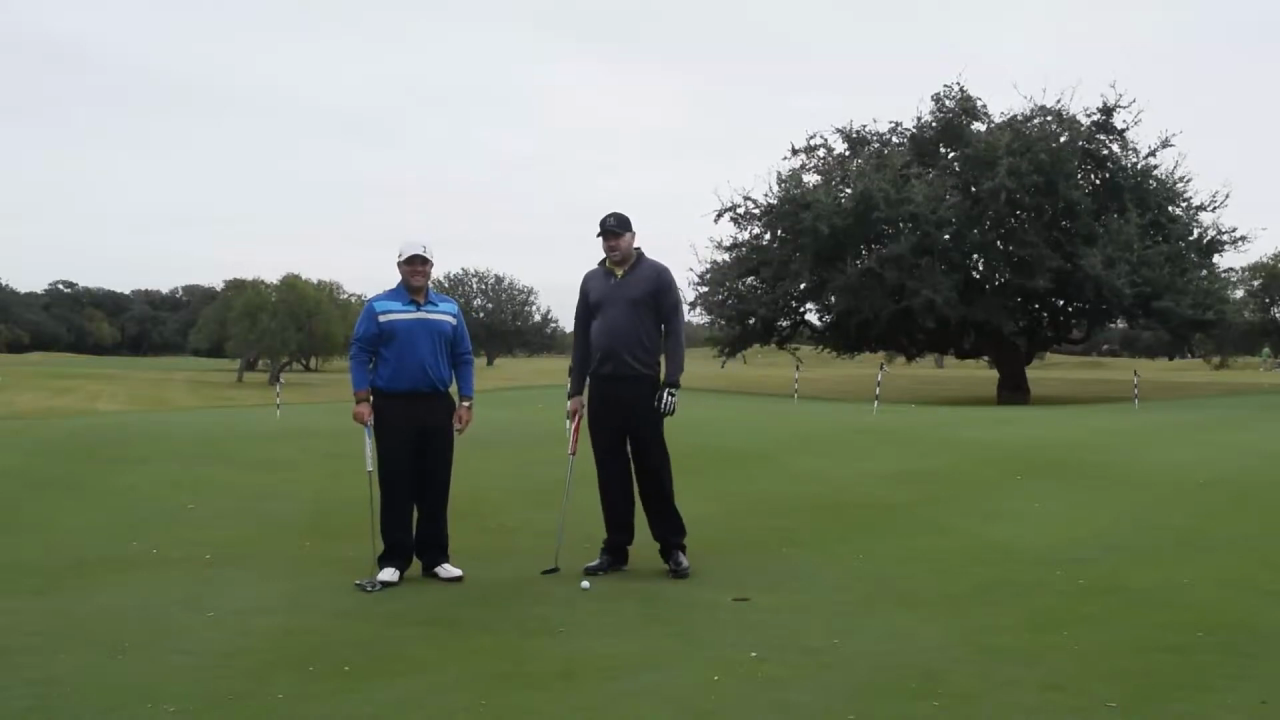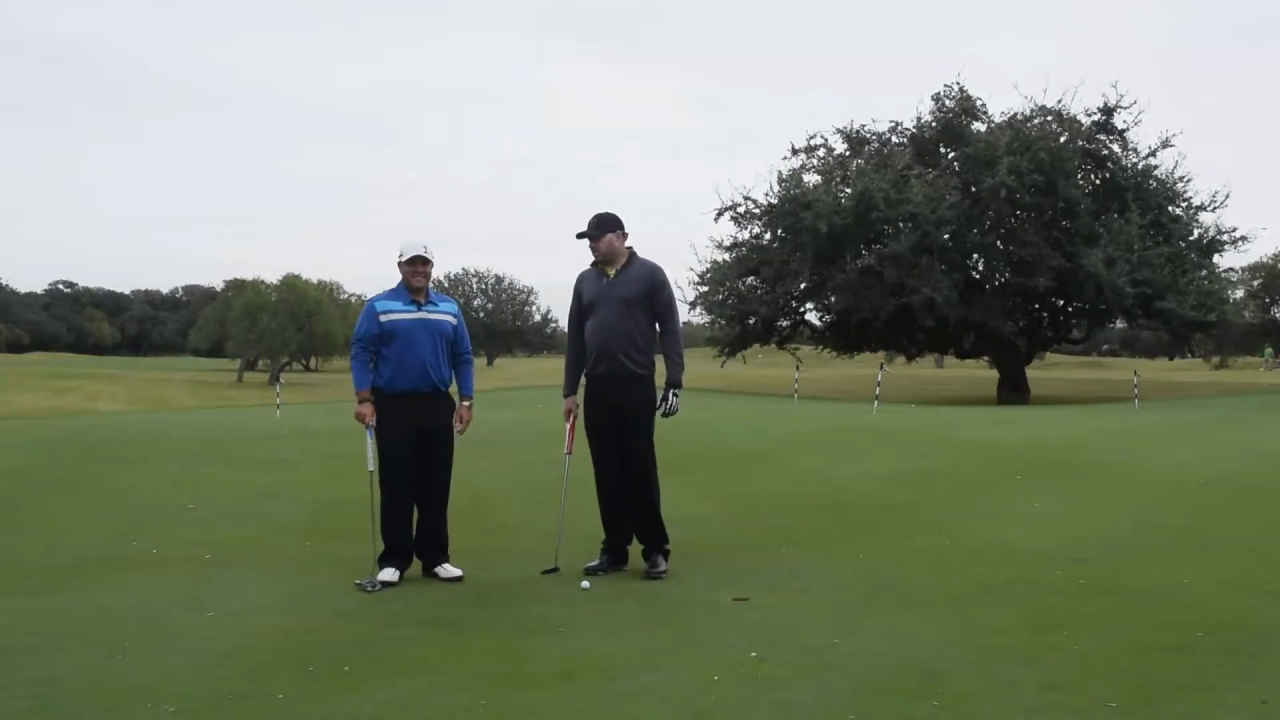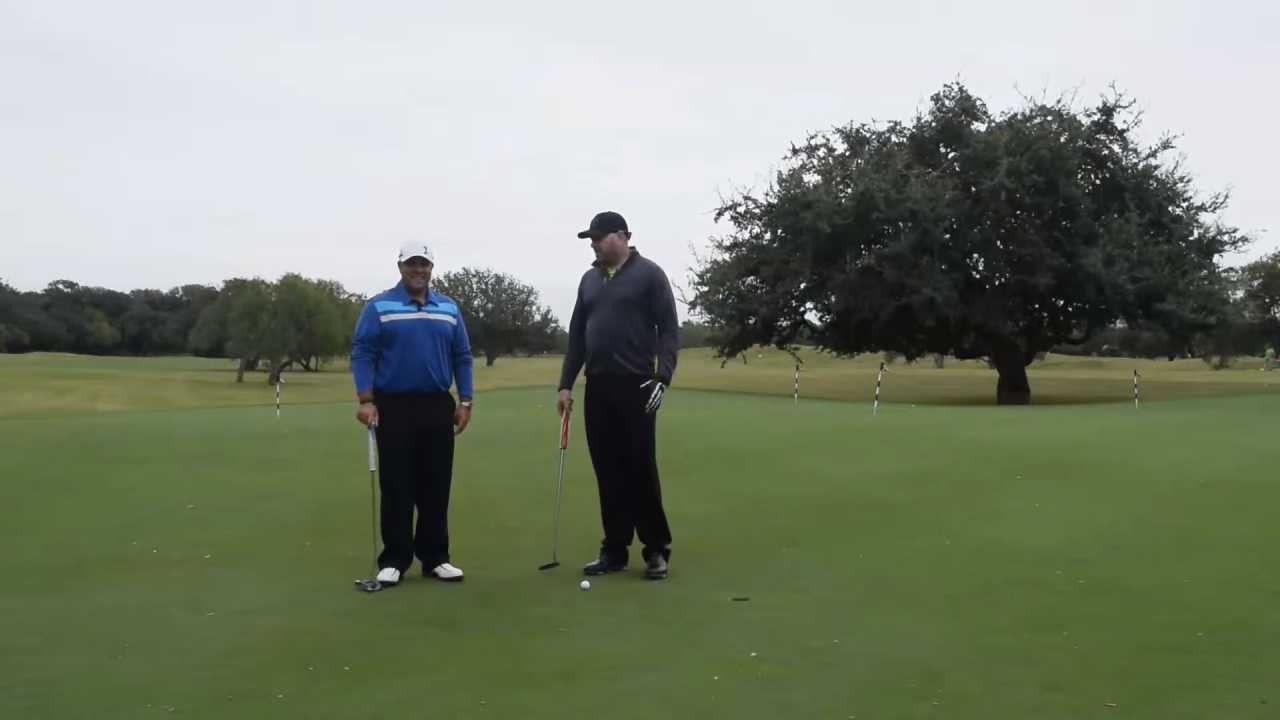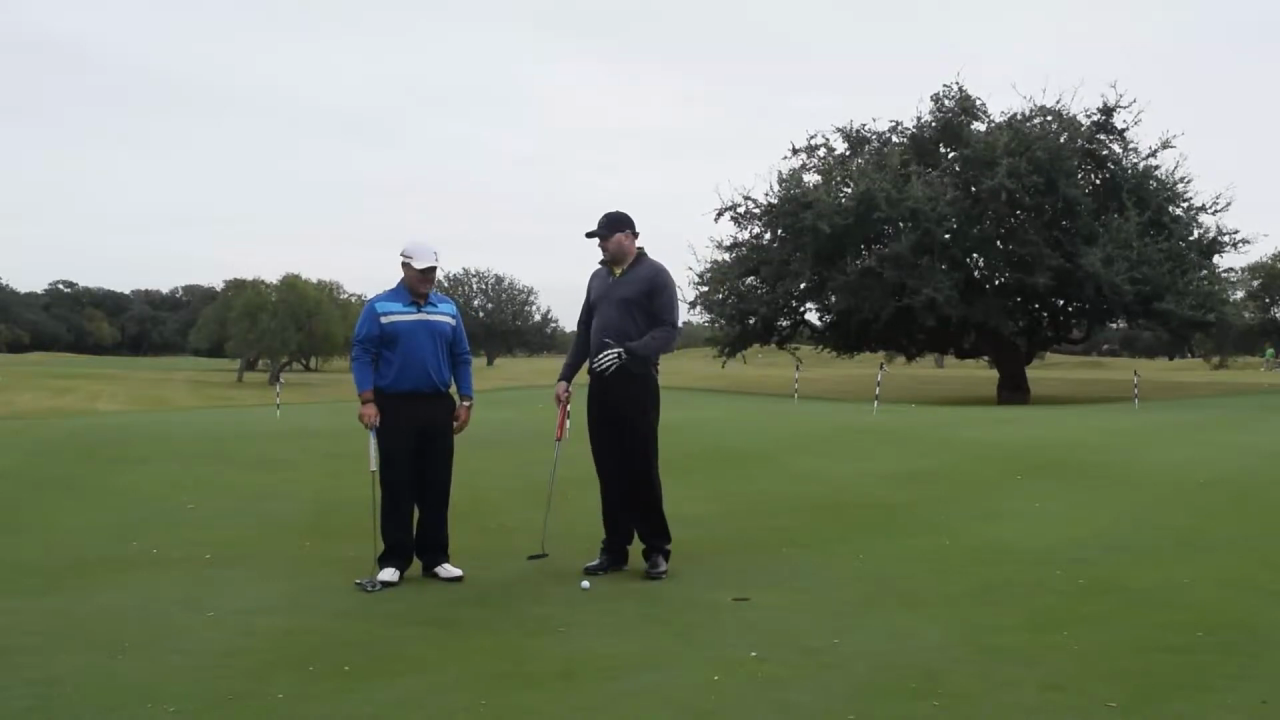
dt=0.3s
person 1, frame 1
left shoulder: (656, 275)
right shoulder: (592, 280)
left elbow: (674, 331)
right elbow: (581, 337)
left wrist: (671, 382)
right wrist: (576, 390)
left hip: (643, 386)
right hip: (602, 388)
left knee: (653, 468)
right knee: (610, 471)
left ankle: (673, 546)
right ankle: (615, 548)
person 1, frame 2
left shoulder: (649, 274)
right shoulder: (585, 280)
left elbow: (670, 330)
right elbow: (575, 338)
left wrist: (673, 383)
right wrist: (570, 390)
left hip: (636, 385)
right hip: (597, 388)
left knee: (640, 469)
right knee: (607, 471)
left ankle: (655, 549)
right ankle: (615, 549)
person 1, frame 3
left shoulder: (649, 274)
right shoulder: (589, 279)
left elbow: (669, 329)
right elbow: (577, 335)
left wrist: (662, 377)
right wrist: (566, 384)
left hip: (635, 386)
right hip: (597, 386)
left knee: (640, 469)
right knee: (607, 471)
left ankle: (657, 548)
right ankle: (614, 548)
person 1, frame 4
left shoulder: (654, 275)
right shoulder: (598, 278)
left elbow: (667, 330)
right elbow: (584, 331)
left wrist: (626, 352)
right wrist: (565, 376)
left hip: (637, 385)
right hip: (600, 386)
left knee: (642, 469)
right knee: (609, 471)
left ankle: (657, 549)
right ankle: (615, 549)
person 2, frame 1
left shoulder: (449, 309)
right shoulder: (378, 307)
left elbow: (463, 357)
right elbow: (359, 354)
left wrist: (465, 401)
right wrist: (362, 399)
left hip: (437, 406)
right hip: (393, 406)
left knee: (435, 486)
right knee: (396, 487)
left ankle: (435, 557)
right ankle: (394, 560)
person 2, frame 2
left shoulder: (449, 308)
right shoulder: (378, 306)
left elbow: (463, 356)
right elbow: (361, 353)
left wrist: (466, 400)
right wrist: (364, 399)
left hip: (437, 405)
right hip: (393, 406)
left knee: (436, 486)
right knee: (396, 486)
left ankle: (435, 557)
right ankle: (394, 560)
person 2, frame 3
left shoulder: (449, 308)
right shoulder: (379, 306)
left elbow: (462, 357)
right elbow: (362, 354)
left wrist: (465, 401)
right wrist: (366, 399)
left hip: (438, 406)
right hip: (394, 406)
left knee: (436, 486)
right knee: (396, 486)
left ankle: (435, 557)
right ankle: (394, 560)
person 2, frame 4
left shoulder: (448, 308)
right shoulder: (379, 307)
left elbow: (461, 357)
right elbow: (362, 355)
left wrist: (465, 401)
right wrist: (367, 401)
left hip: (438, 406)
right hip: (394, 407)
left knee: (436, 486)
right knee: (397, 486)
left ankle: (435, 557)
right ankle: (394, 560)
